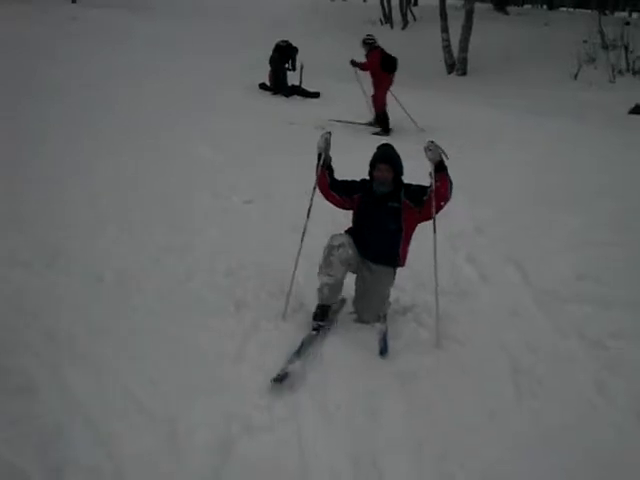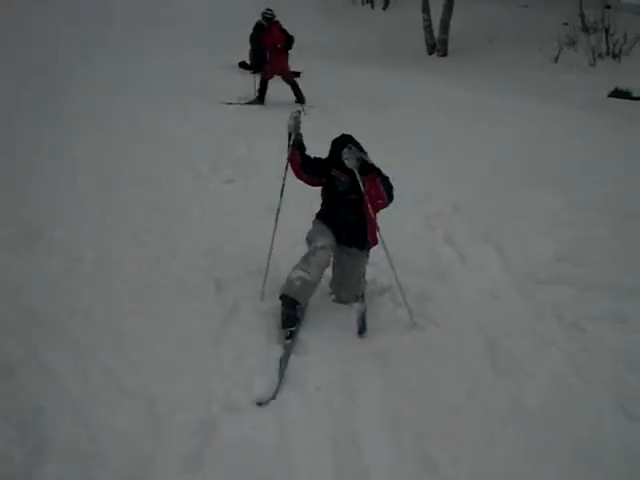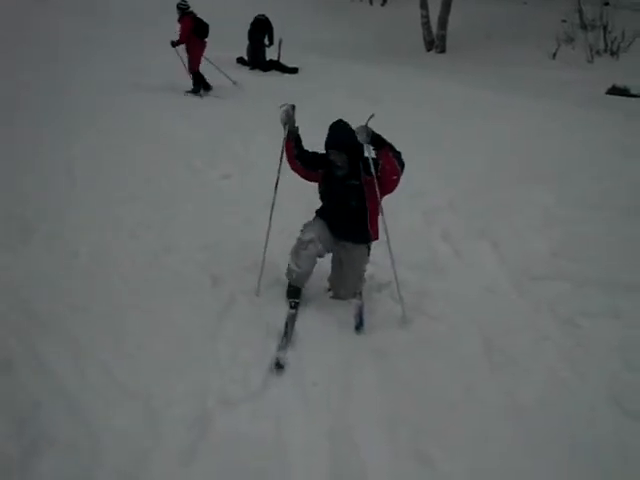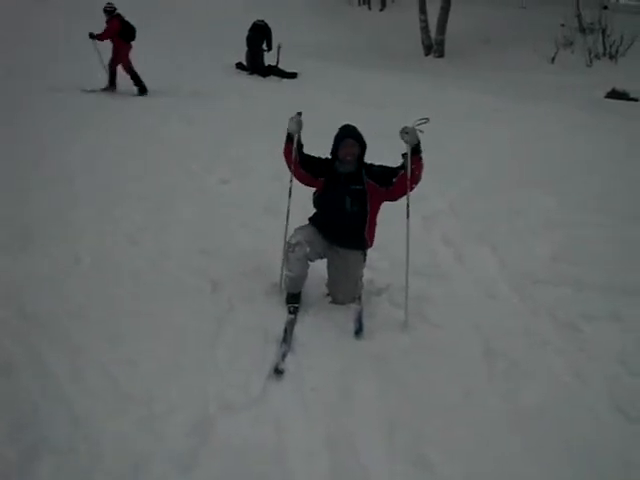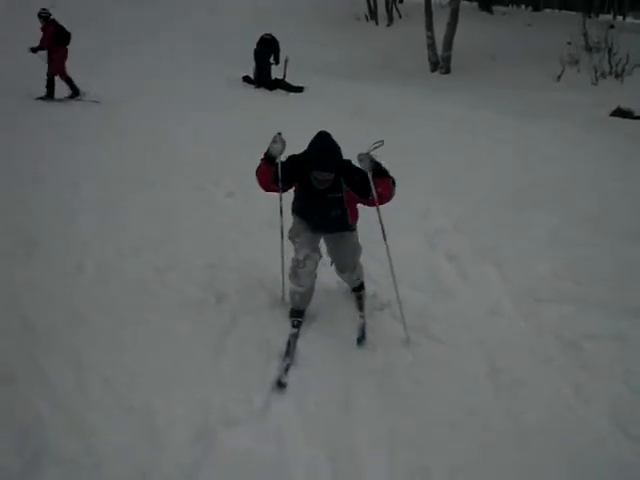
dt=1s
person 1, frame 1
left shoulder: (409, 197)
right shoulder: (361, 190)
left elbow: (440, 197)
right elbow: (332, 190)
left wrist: (439, 166)
right wrist: (325, 161)
left hip: (382, 265)
right hip: (355, 250)
left knee: (368, 317)
right knee: (338, 246)
left ankle: (376, 303)
right ankle: (324, 304)
person 1, frame 2
left shoulder: (367, 179)
right shoulder: (327, 172)
left elbow: (384, 197)
right elbow: (301, 165)
left wrist: (362, 167)
right wrist: (295, 138)
left hip: (355, 244)
right hip: (326, 228)
left knee: (346, 296)
right knee: (321, 250)
right ankle: (291, 301)
person 1, frame 3
left shoulder: (370, 171)
right shoulder: (325, 167)
left elbow: (394, 170)
right elbow: (299, 159)
left wrist: (376, 143)
right wrist: (291, 131)
left hip: (356, 240)
right hip: (328, 226)
left knee: (343, 293)
right knee: (308, 241)
left ankle: (348, 284)
right ankle: (295, 283)
person 1, frame 4
left shoulder: (373, 177)
right shoulder: (324, 170)
left elbow: (407, 179)
right elbow: (297, 164)
left wrist: (413, 150)
right wrist: (293, 138)
left hip: (351, 246)
right hip: (320, 233)
left knee: (343, 298)
right knee: (297, 245)
left ankle: (351, 280)
right ankle: (293, 292)
person 1, frame 5
left shoulder: (349, 173)
right shoulder: (298, 167)
left elbow: (385, 193)
right elbow: (268, 182)
left wrist: (373, 170)
right wrist: (271, 157)
left hip: (340, 228)
right hip: (306, 223)
left knee: (347, 267)
right knee: (305, 260)
left ankle: (356, 284)
right ankle: (298, 306)
